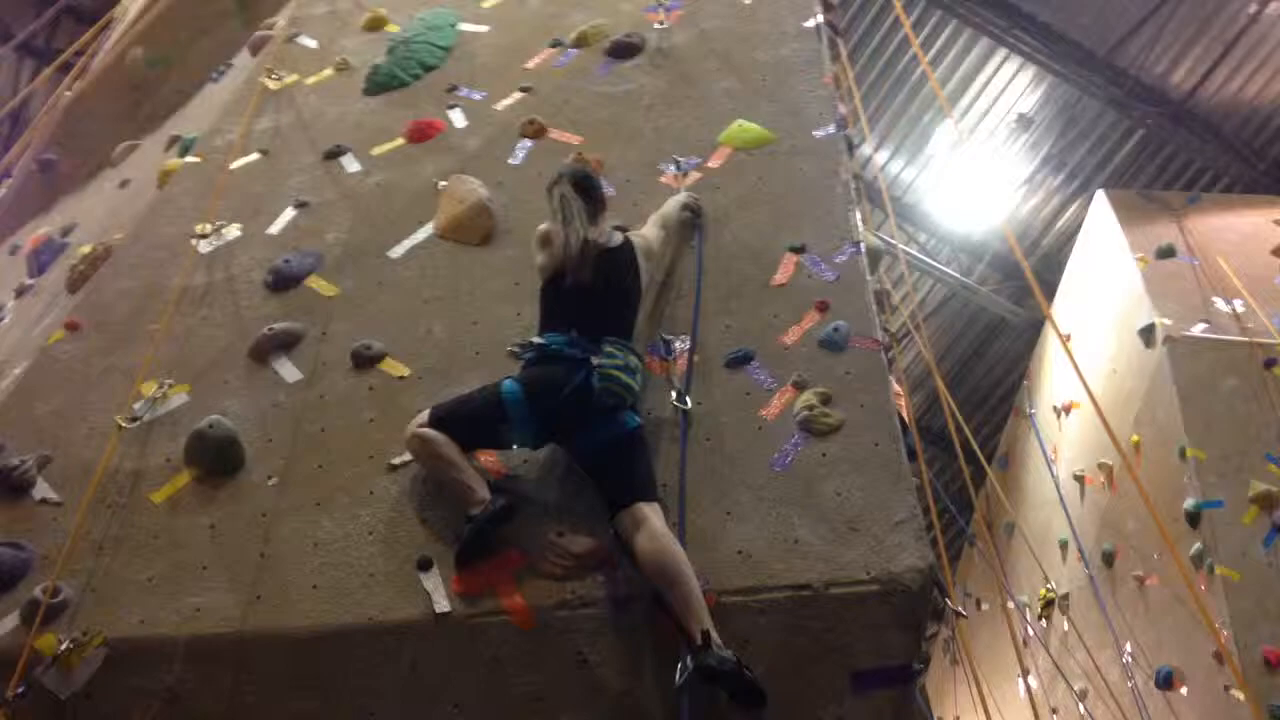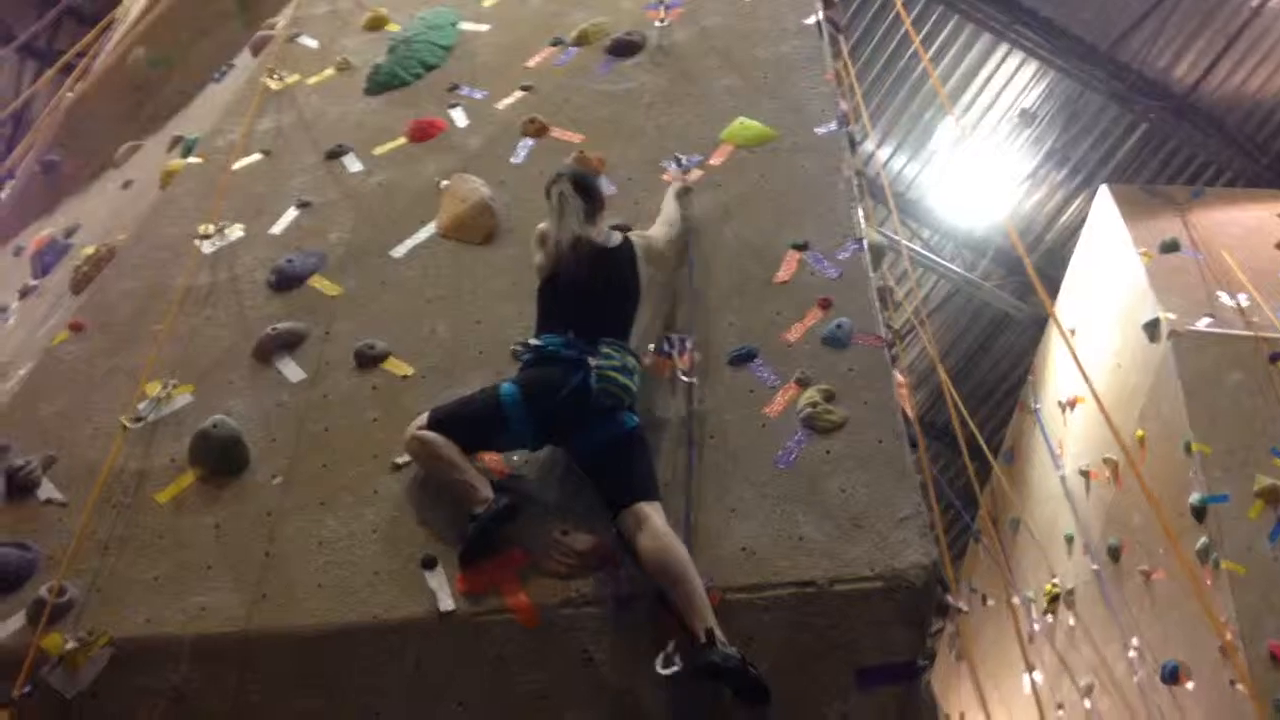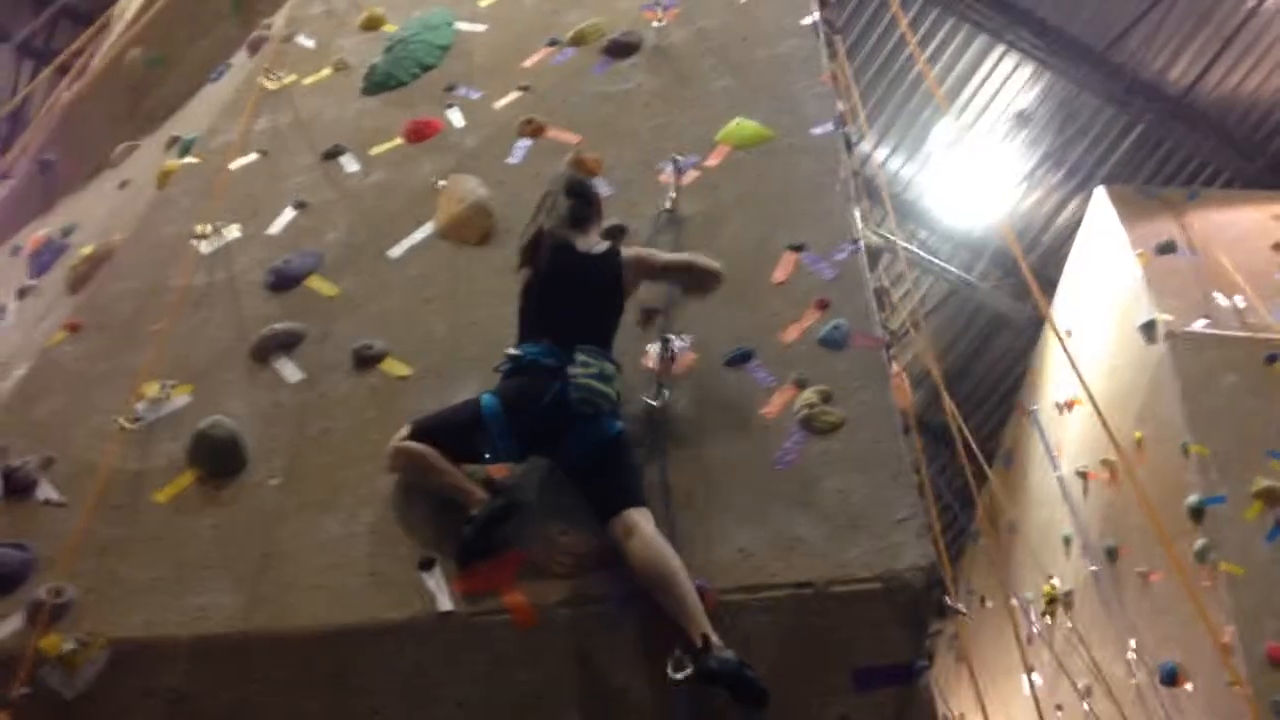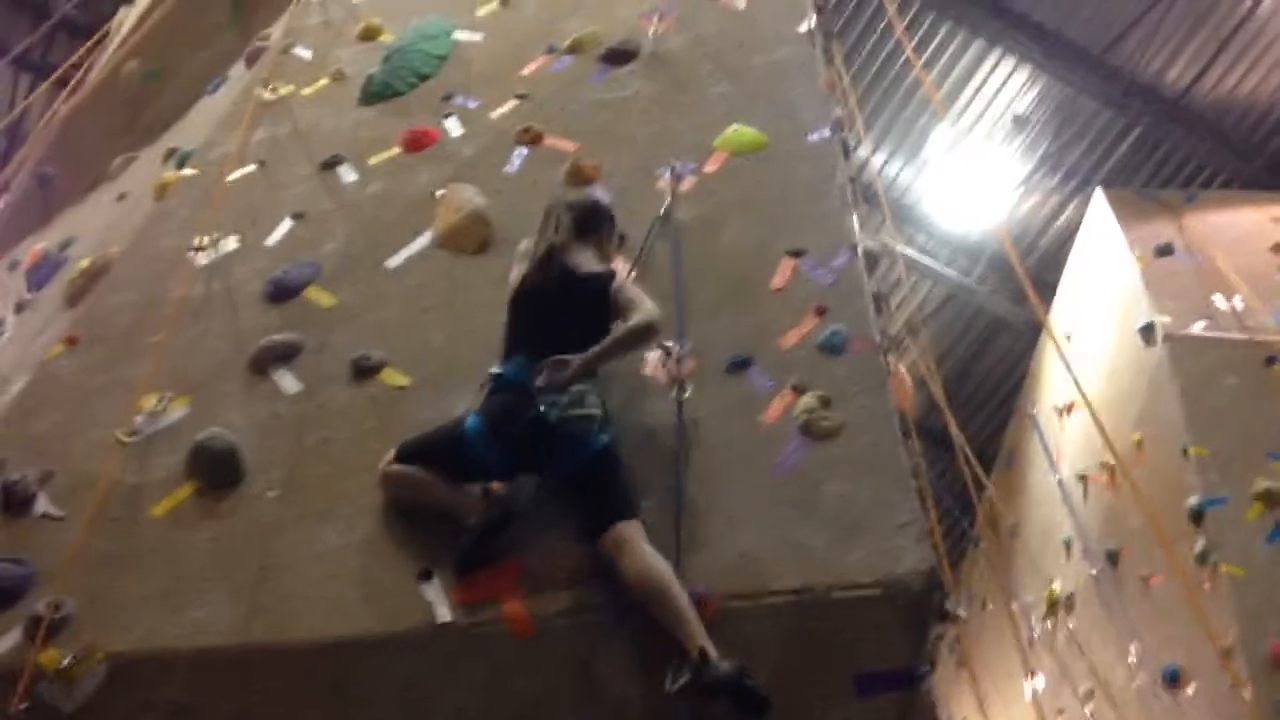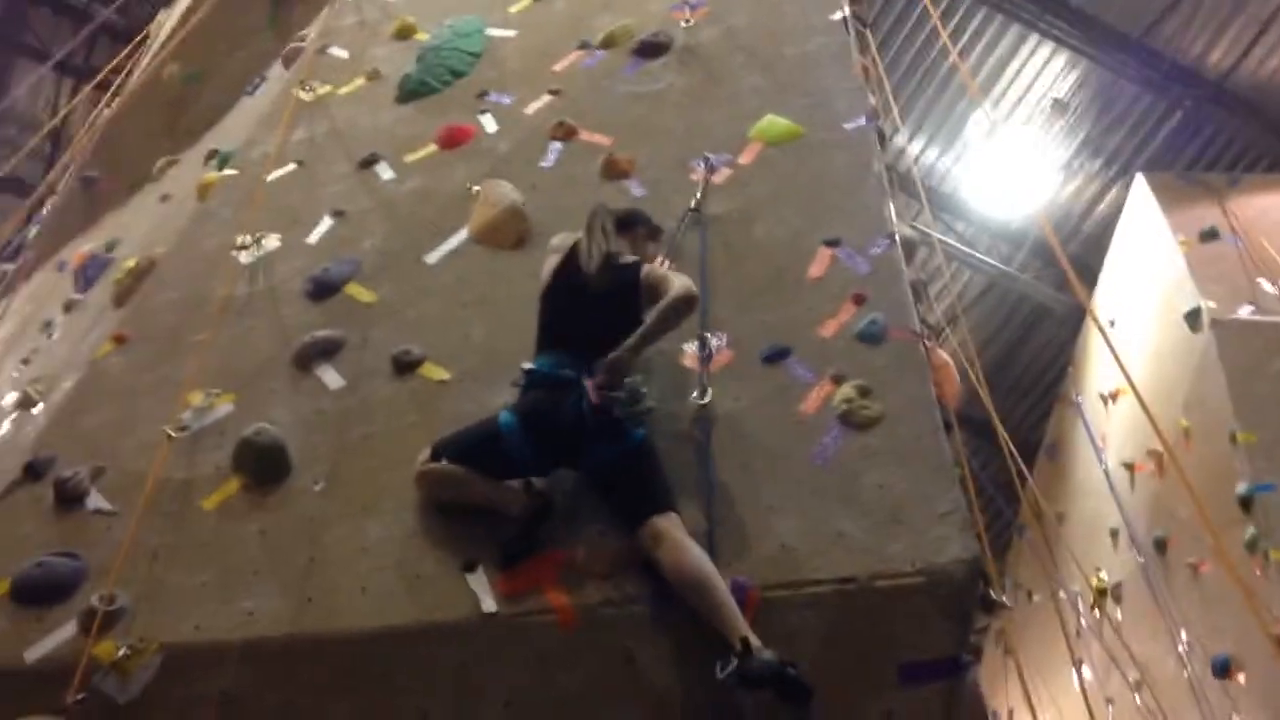
dt=0.3s
person 1, frame 1
left shoulder: (548, 238)
right shoulder: (640, 246)
right elbow: (675, 212)
right wrist: (684, 204)
left hip: (549, 383)
right hip: (611, 398)
left knee: (422, 429)
right knee: (644, 520)
left ankle: (482, 502)
right ankle: (709, 644)
person 1, frame 2
left shoulder: (547, 239)
right shoulder: (640, 248)
right elbow: (670, 222)
right wrist: (675, 190)
left hip: (546, 384)
right hip: (609, 399)
left knee: (421, 434)
right knee: (646, 520)
left ankle: (486, 501)
right ankle: (712, 643)
person 1, frame 3
left shoulder: (537, 248)
right shoulder: (625, 260)
right elbow: (711, 273)
left hip: (527, 395)
right hip: (591, 408)
left knee: (403, 447)
right knee: (636, 527)
left ankle: (481, 502)
right ankle: (709, 647)
person 1, frame 4
left shoulder: (529, 261)
right shoulder: (612, 284)
right elbow: (647, 322)
right wrist: (584, 362)
left hip: (509, 414)
right hip: (574, 424)
left knee: (393, 472)
right knee: (627, 540)
left ankle: (478, 512)
right ankle: (707, 660)
person 1, frame 5
left shoulder: (561, 254)
right shoulder: (644, 273)
right elbow: (686, 294)
right wrist: (626, 355)
left hip: (544, 408)
right hip: (607, 419)
left knee: (429, 470)
right knee: (665, 533)
left ankle: (520, 502)
right ankle: (749, 649)
